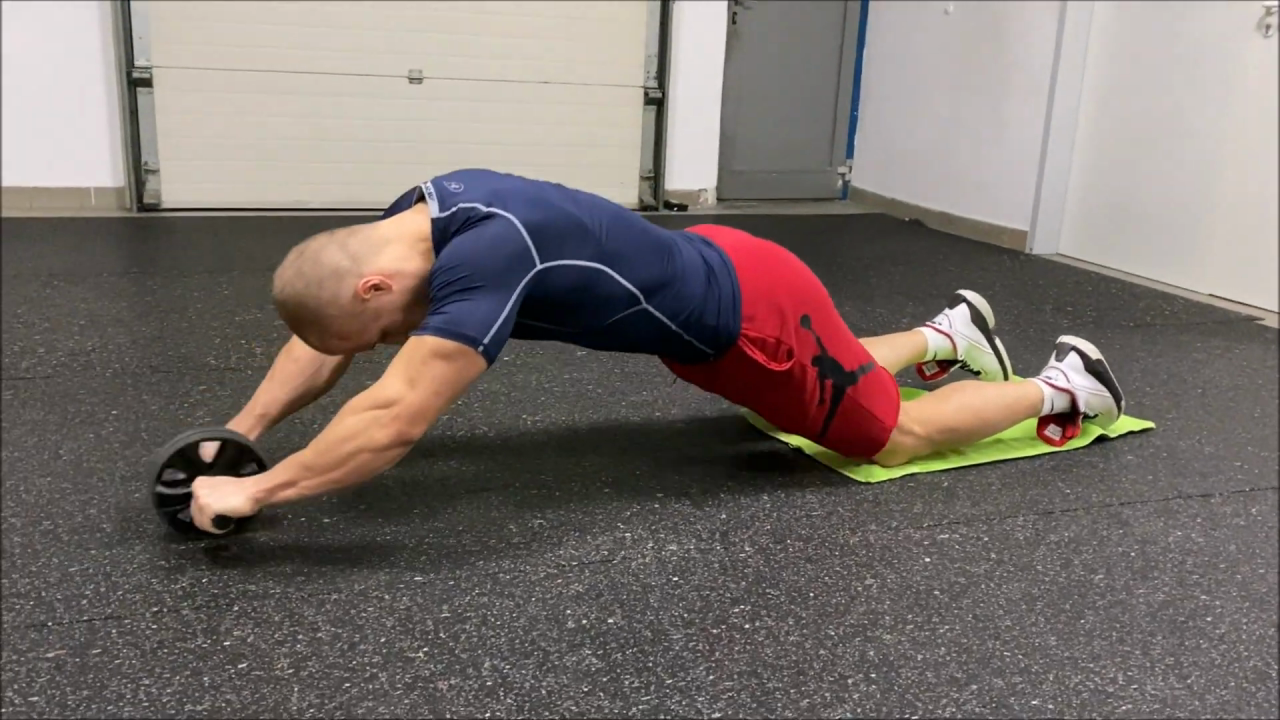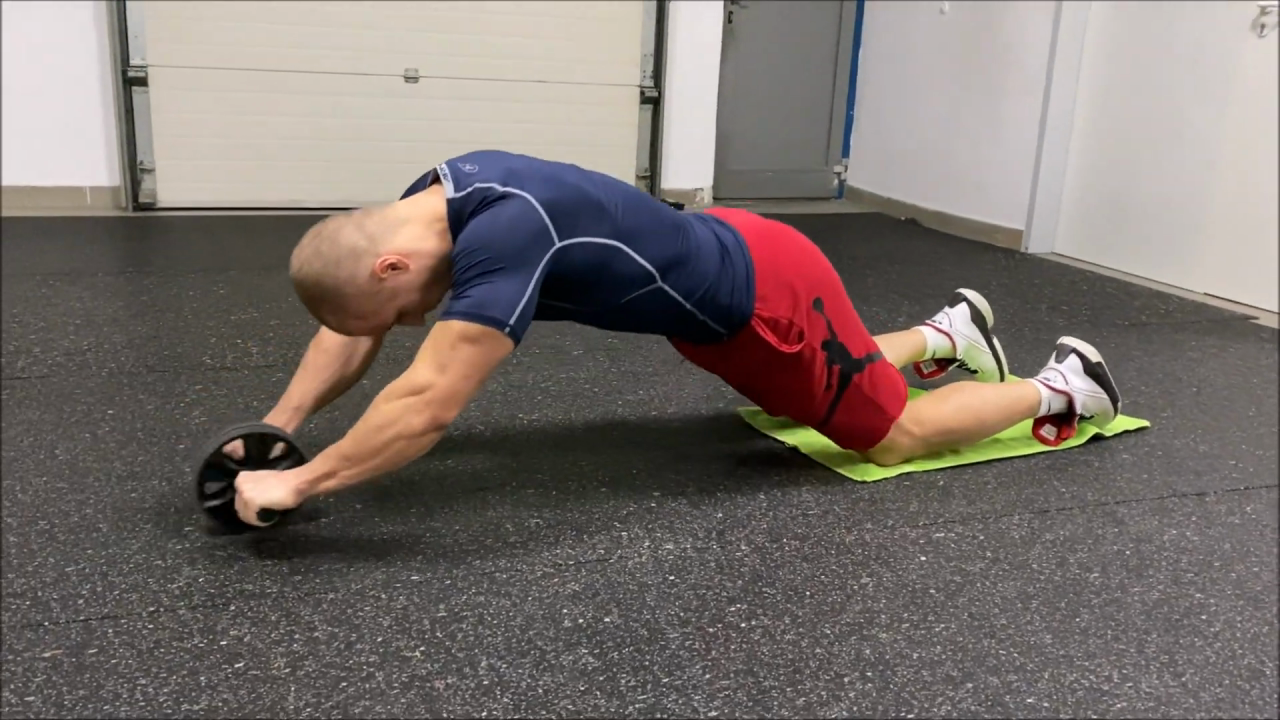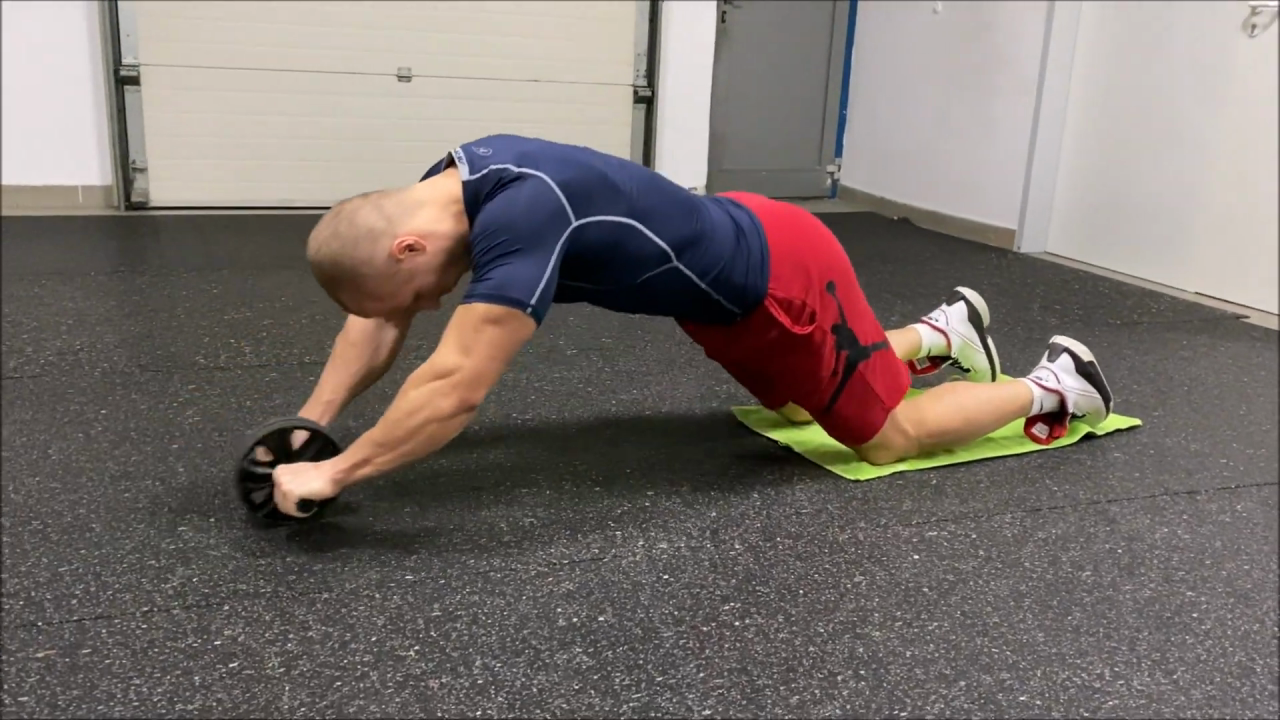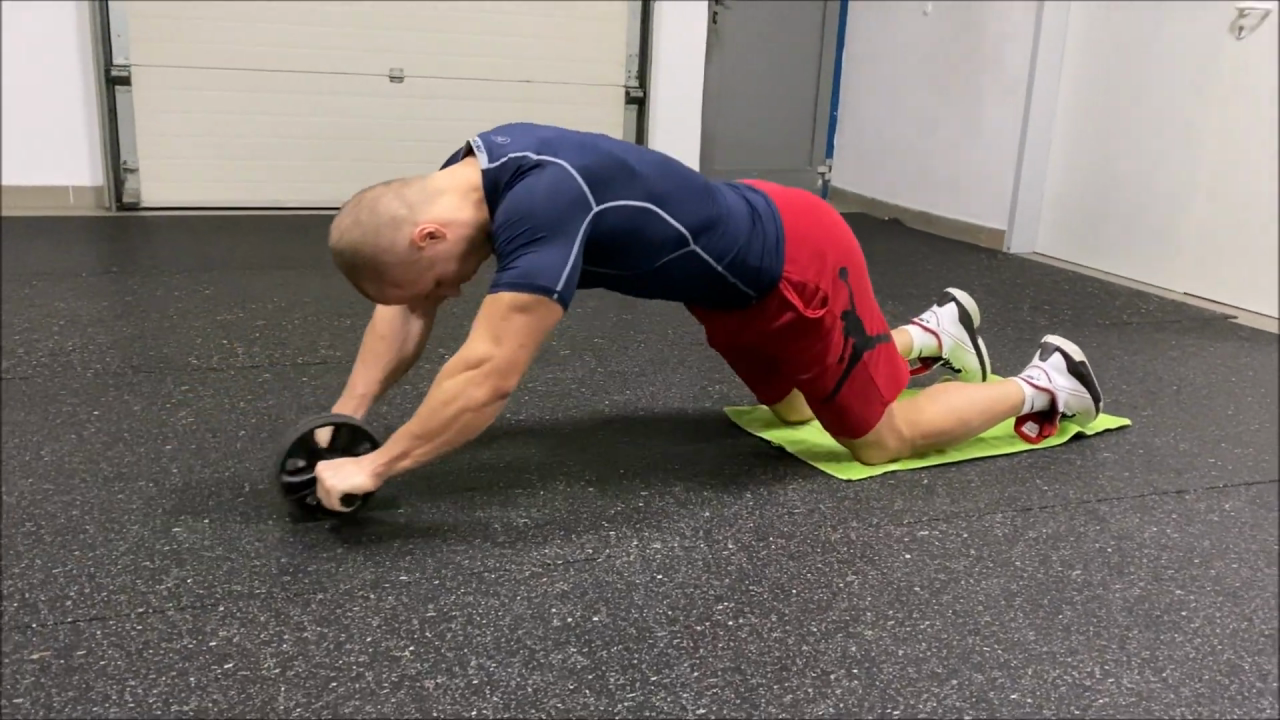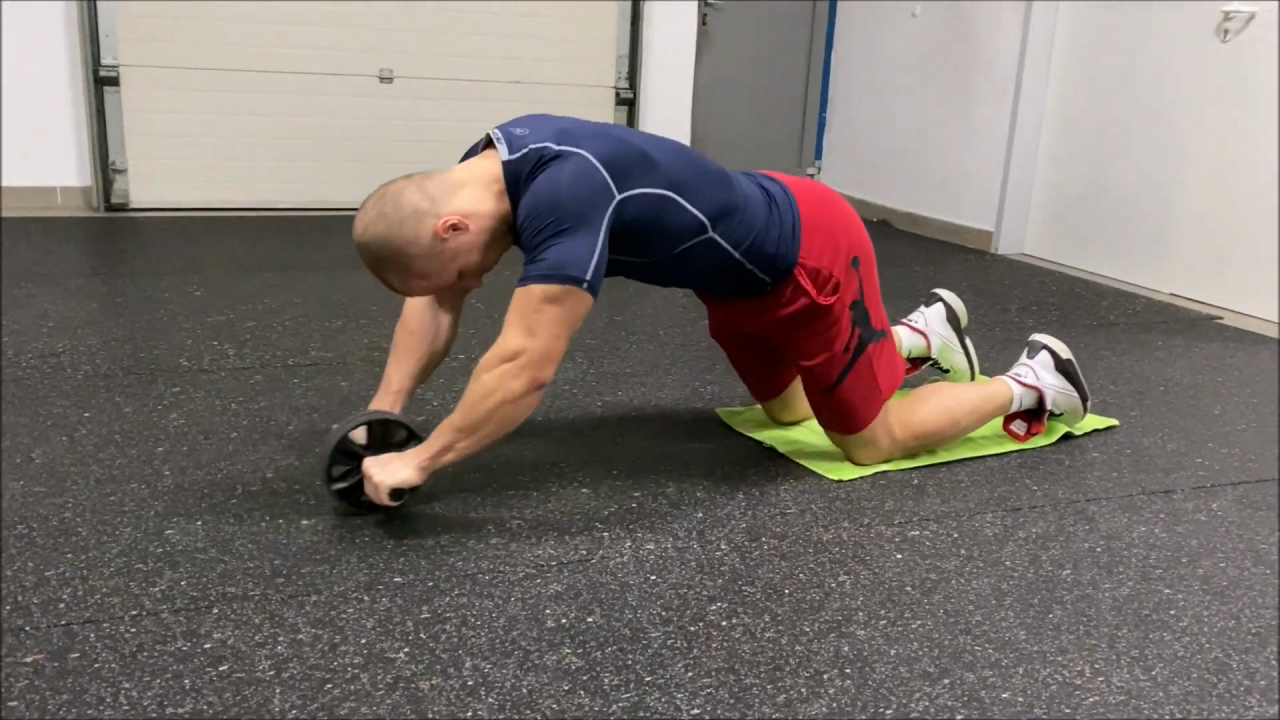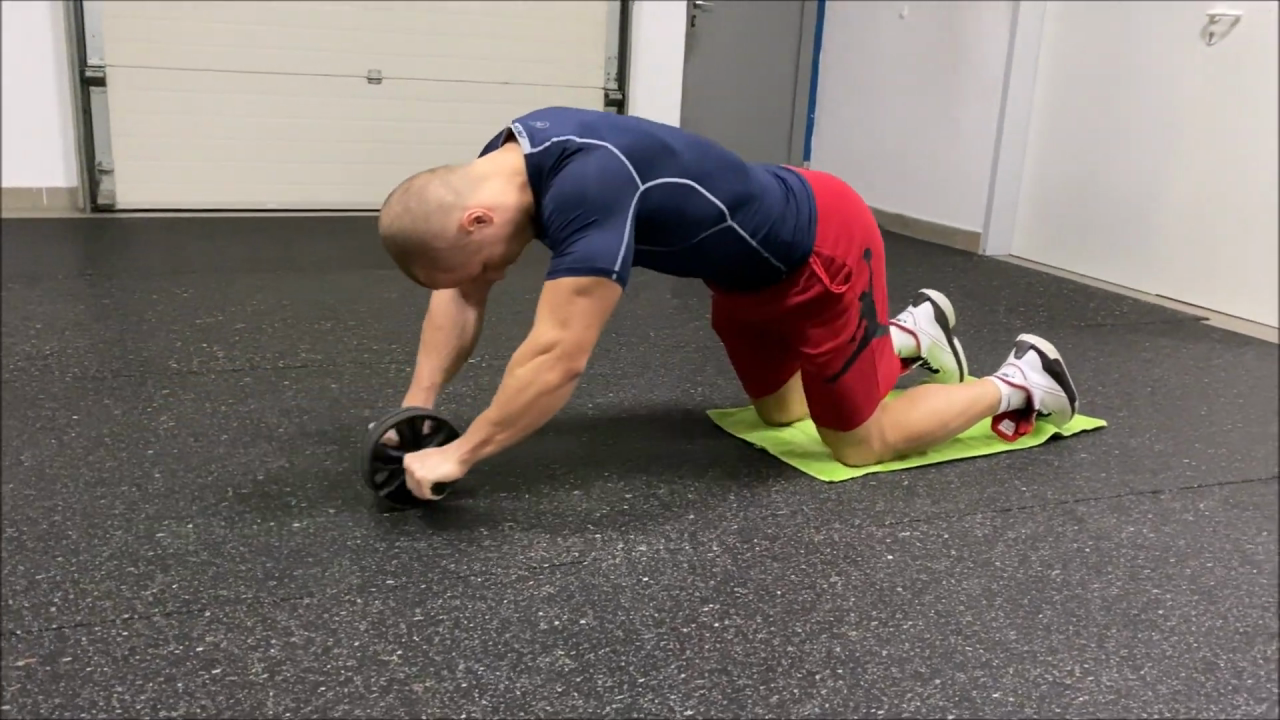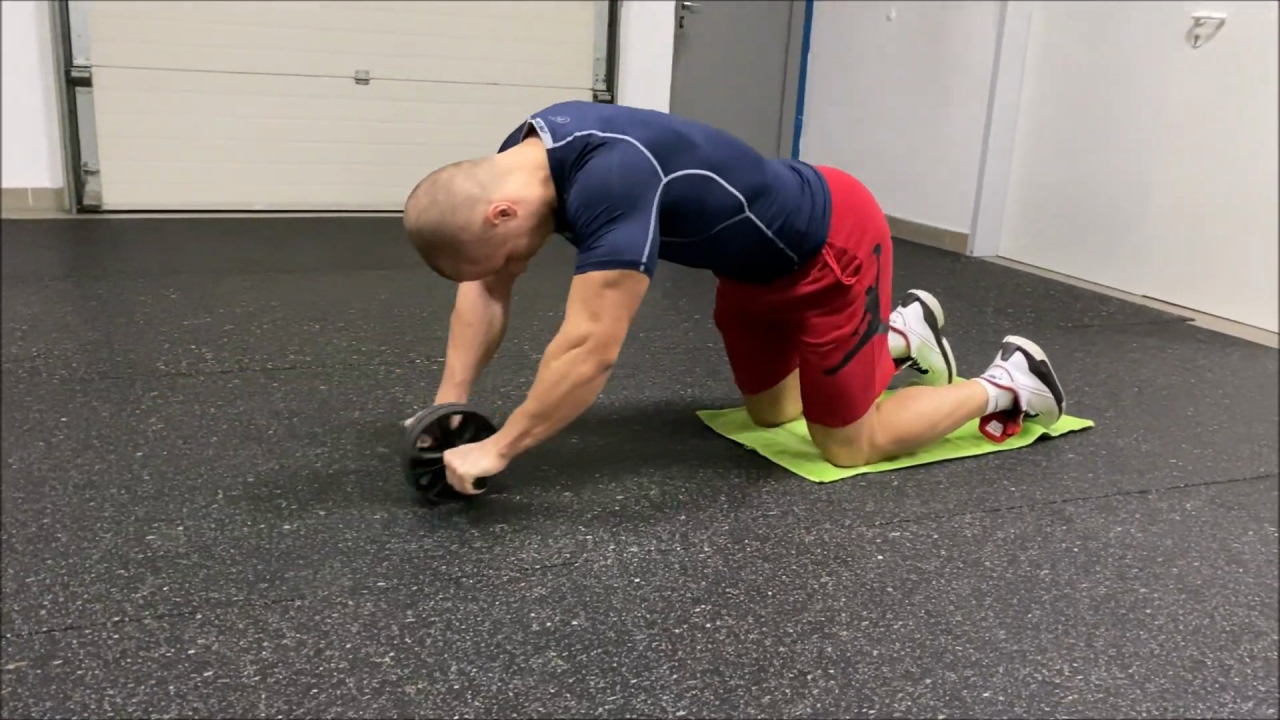
dt=0.1s
person 1, frame 1
left shoulder: (483, 256)
right shoulder: (419, 221)
left elbow: (393, 418)
right elbow: (324, 336)
left wrist: (255, 492)
right wrist: (243, 427)
left hip: (752, 312)
right hip: (709, 270)
left knee: (893, 433)
right knee: (836, 381)
left ankle: (1062, 386)
right ankle: (946, 334)
person 1, frame 2
left shoulder: (499, 233)
right shoulder: (427, 202)
left elbow: (428, 404)
right elbow: (353, 331)
left wrist: (299, 486)
right wrist: (281, 424)
left hip: (770, 294)
right hip: (724, 269)
left knee: (890, 436)
right knee: (803, 409)
left ankle: (1059, 388)
right ankle: (946, 335)
person 1, frame 3
left shoulder: (517, 217)
right shoulder: (447, 188)
left elbow: (456, 387)
right elbow: (378, 319)
left wrist: (334, 473)
right wrist: (314, 416)
left hip: (781, 277)
right hip: (736, 248)
left knee: (888, 436)
right knee: (795, 410)
left ankle: (1051, 386)
right ankle: (941, 333)
person 1, frame 4
left shoulder: (537, 203)
right shoulder: (466, 175)
left elbow: (488, 376)
right elbow: (407, 312)
left wrist: (374, 470)
right wrist: (349, 415)
left hip: (798, 265)
right hip: (745, 257)
left knee: (877, 438)
right knee: (795, 409)
left ankle: (1043, 386)
right ankle: (933, 331)
person 1, frame 5
left shoulder: (561, 196)
right shoulder: (487, 169)
left elbow: (524, 367)
right elbow: (435, 305)
left wrist: (418, 461)
right wrist: (384, 410)
left hip: (807, 254)
right hip: (754, 249)
left knee: (871, 439)
right knee: (787, 411)
left ankle: (1030, 384)
right ankle: (921, 332)
person 1, frame 6
left shoulder: (585, 187)
right shoulder: (499, 166)
left elbow: (557, 358)
right elbow: (459, 298)
left wrist: (458, 457)
right wrist: (418, 406)
left hip: (823, 250)
right hip: (756, 253)
left knee: (857, 443)
right knee: (779, 413)
left ankle: (1019, 385)
right ankle: (910, 331)
person 1, frame 7
left shoulder: (611, 182)
right shoulder: (520, 161)
left elbow: (590, 351)
right elbow: (484, 292)
left wrist: (496, 449)
right wrist: (449, 399)
left hip: (831, 243)
right hip: (764, 248)
left knee: (848, 443)
right knee: (771, 413)
left ankle: (1005, 385)
right ankle: (899, 334)
